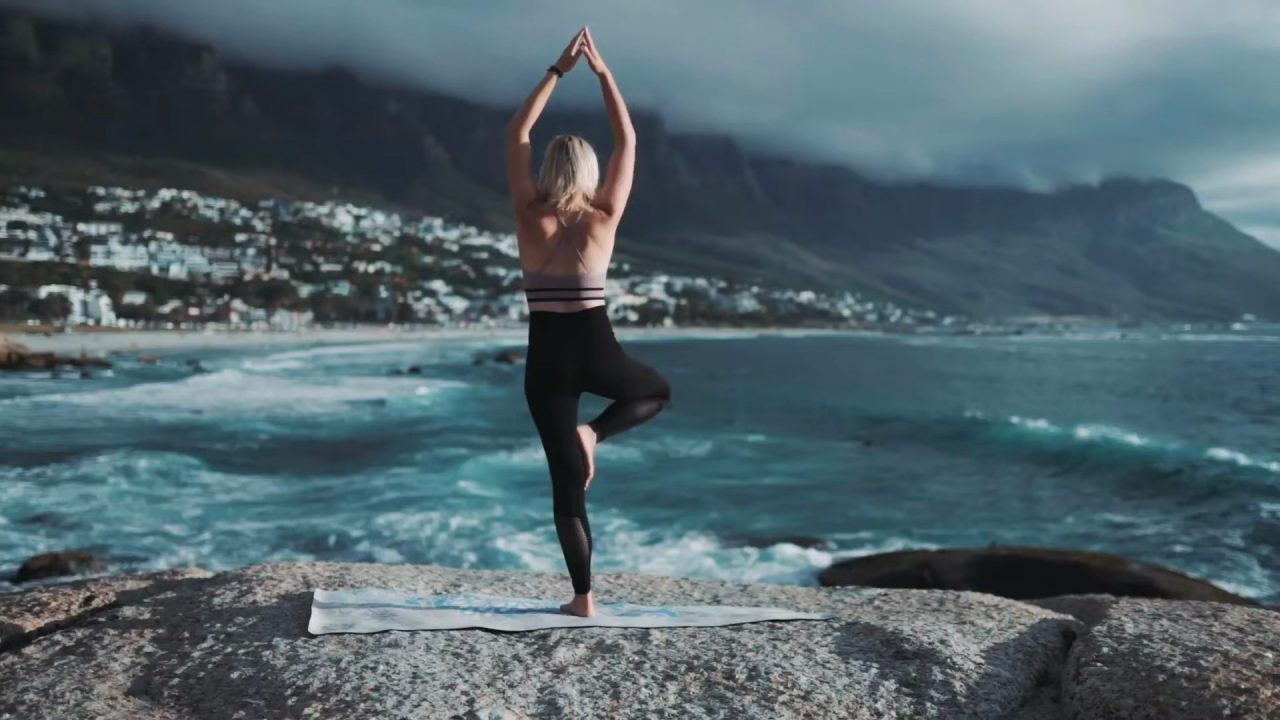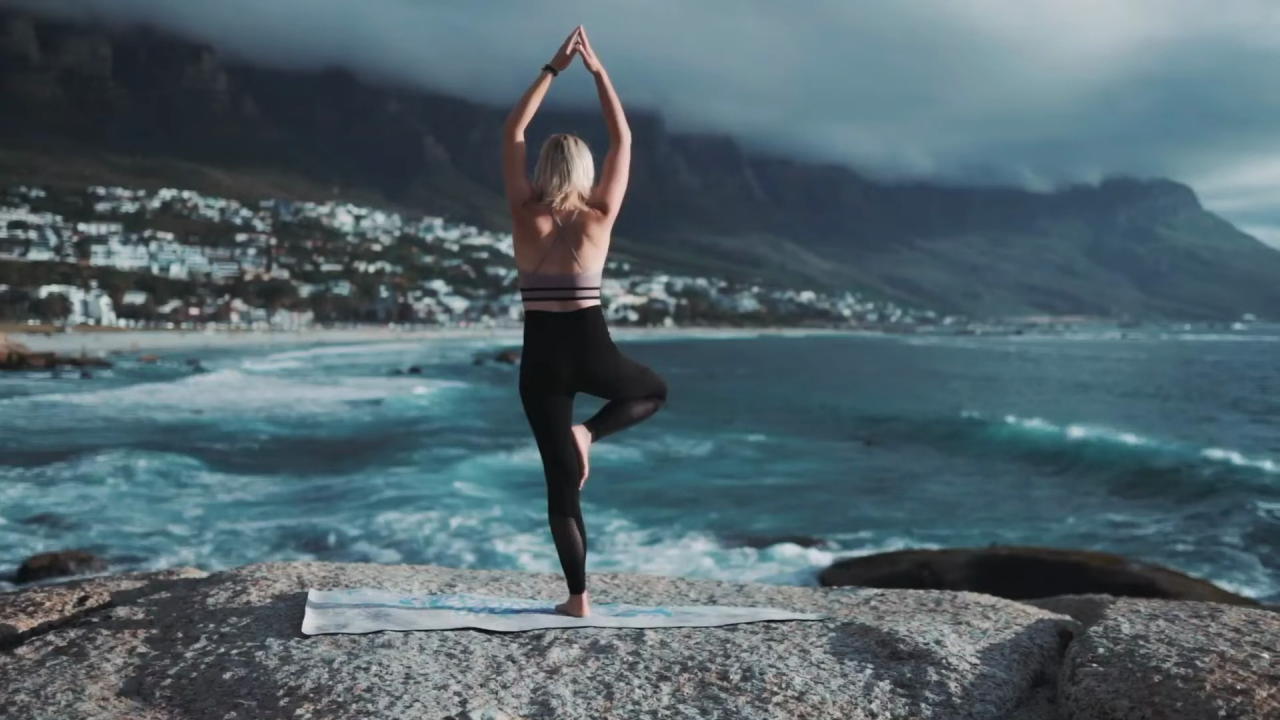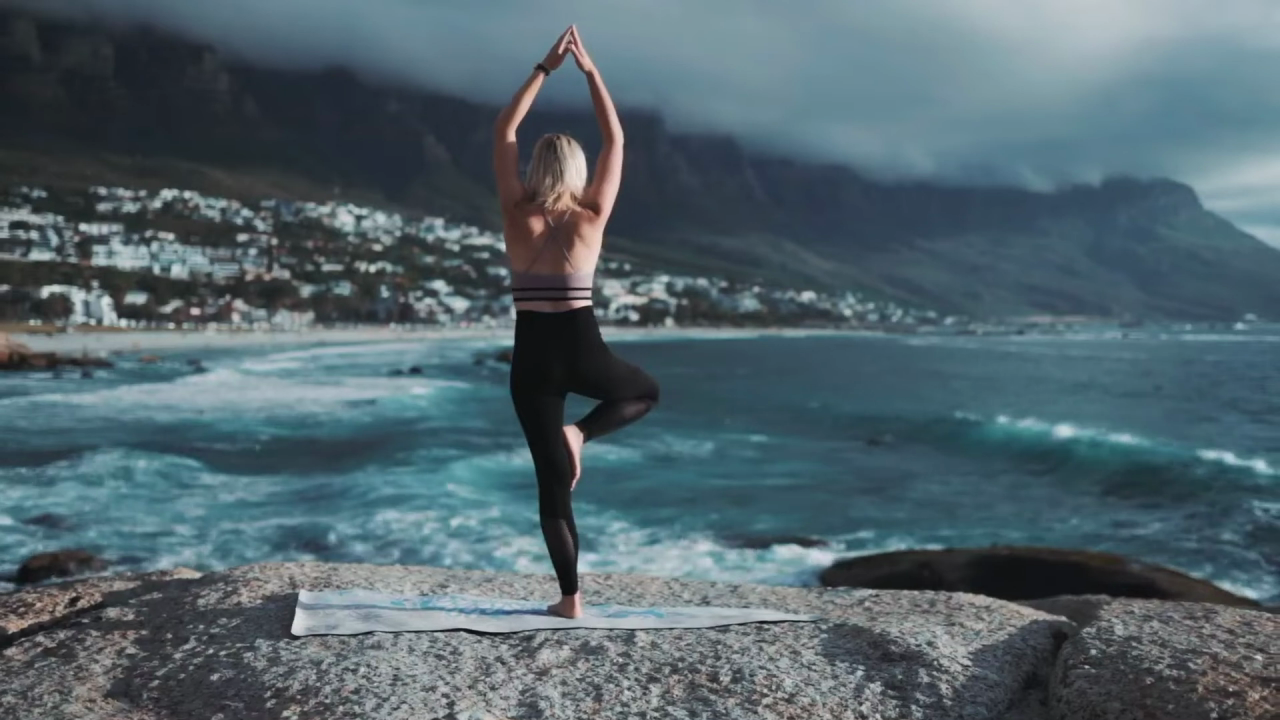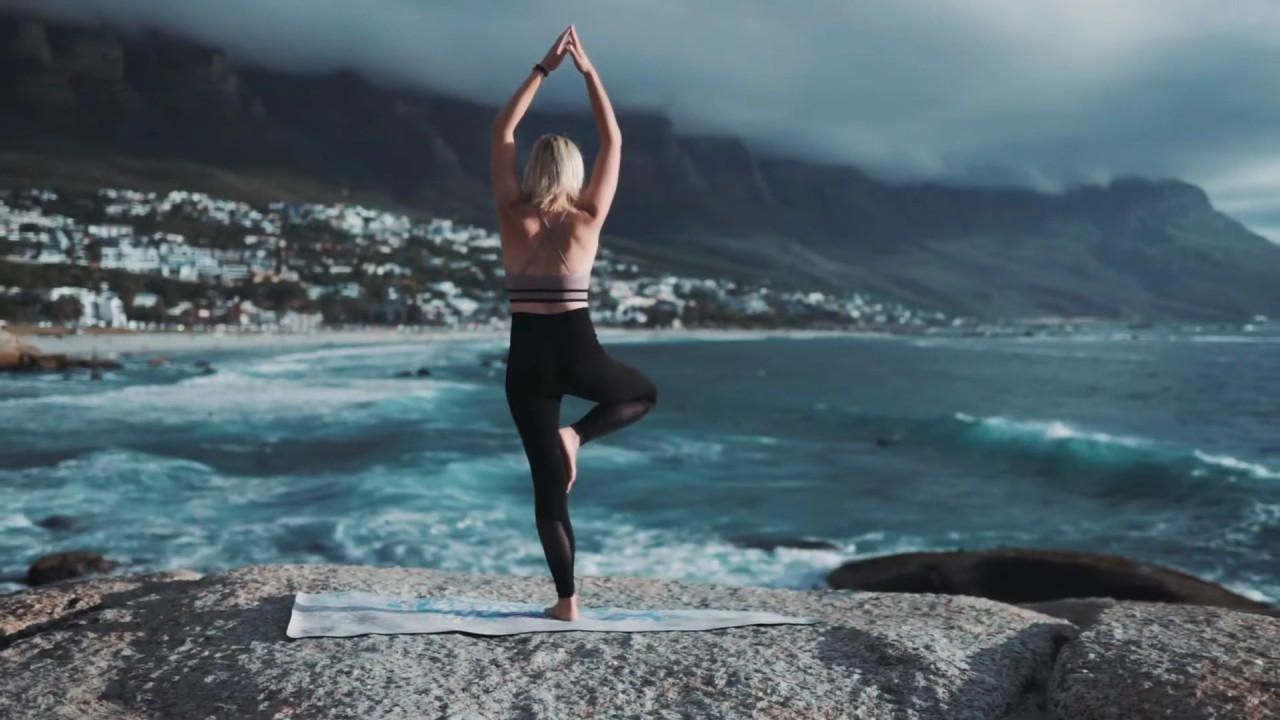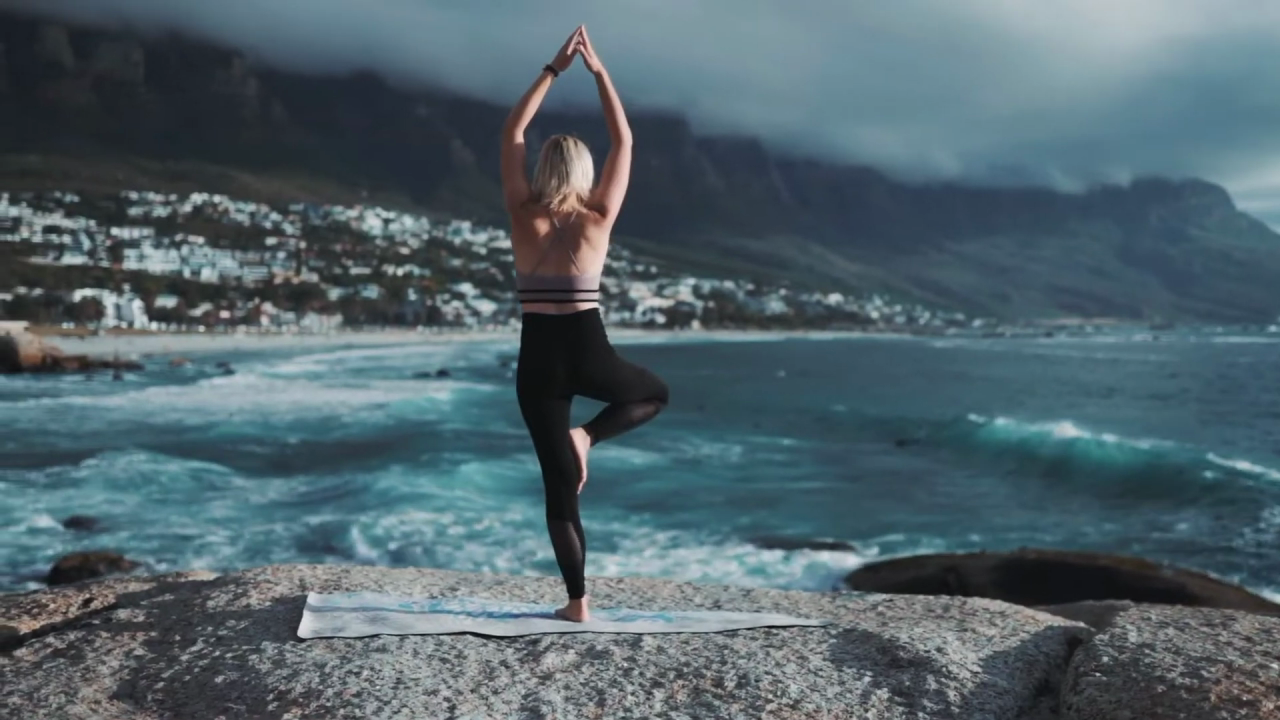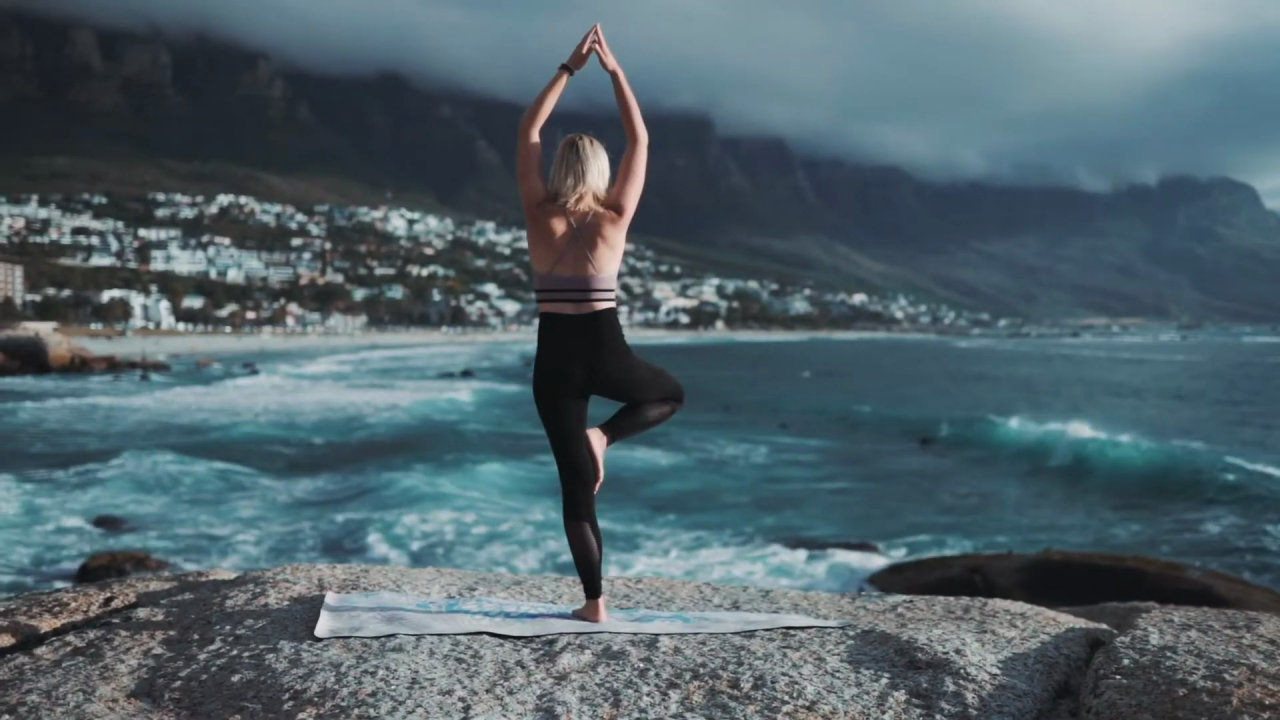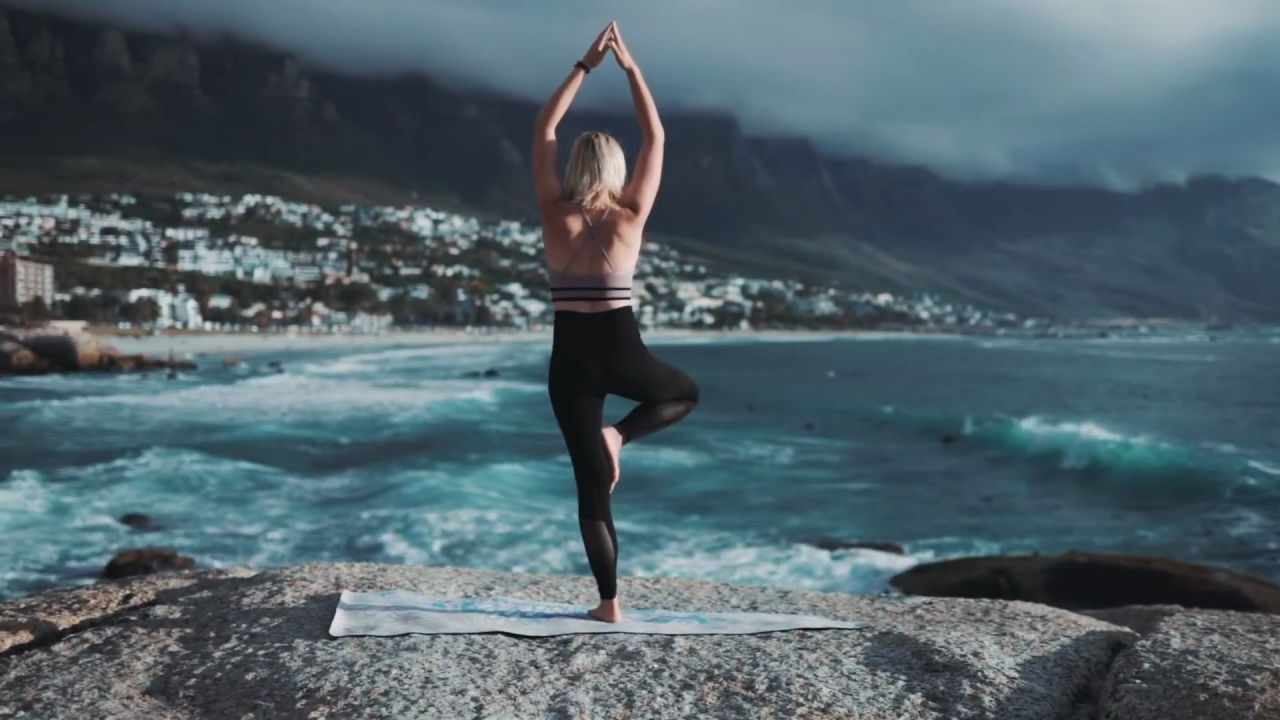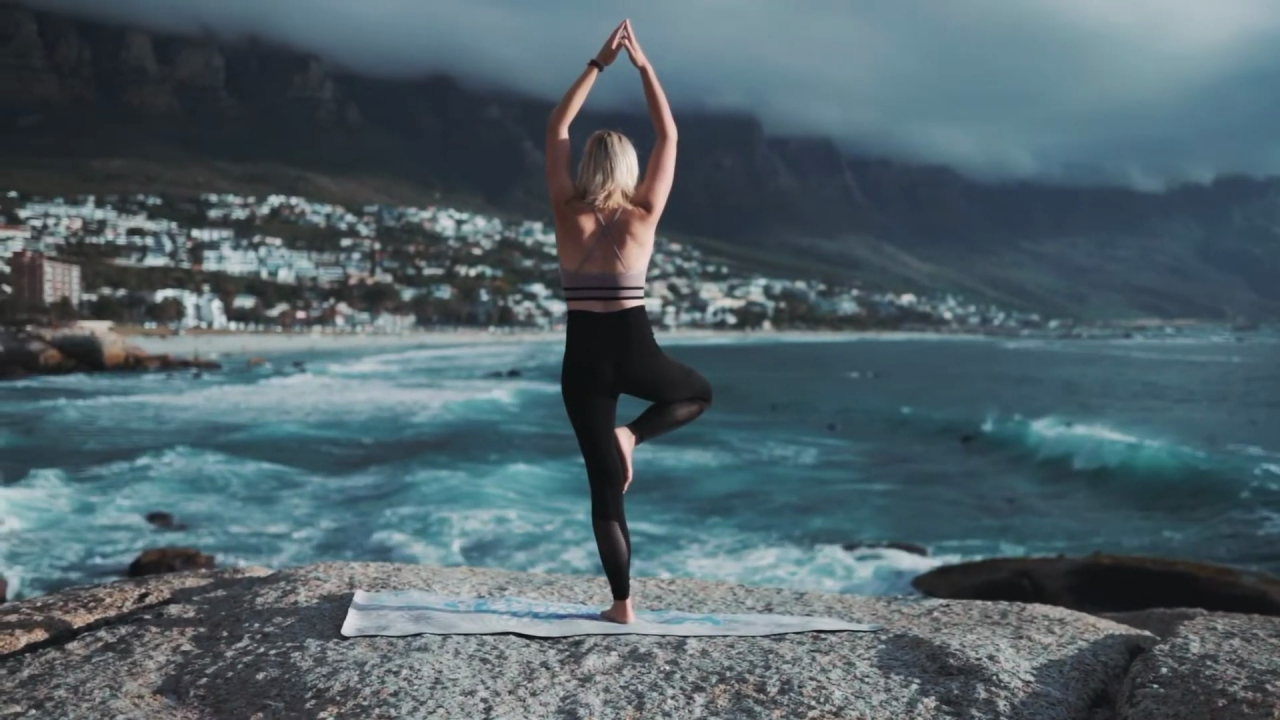
dt=0.3s
person 1, frame 1
left shoulder: (529, 216)
right shoulder: (604, 218)
left elbow: (517, 134)
right elbow: (627, 140)
left wrist: (558, 69)
right wrist: (601, 70)
left hip: (547, 359)
right hip: (596, 353)
left knee: (566, 483)
right knee: (657, 390)
left ankle: (583, 598)
right ankle: (594, 433)
person 1, frame 2
left shoulder: (524, 216)
right shoulder: (599, 217)
left elbow: (512, 132)
right elbow: (622, 138)
left wrist: (552, 69)
right wrist: (596, 69)
left hip: (541, 357)
right hip: (591, 351)
left knee: (561, 483)
right knee: (654, 391)
left ankle: (578, 599)
right ankle: (589, 433)
person 1, frame 3
left shoulder: (516, 215)
right shoulder: (592, 217)
left elbow: (504, 132)
right elbow: (615, 138)
left wrist: (545, 67)
right wrist: (588, 68)
left hip: (532, 359)
right hip: (583, 352)
left knee: (552, 484)
right knee: (646, 391)
left ankle: (570, 599)
right ankle: (580, 433)
person 1, frame 4
left shoulder: (513, 217)
right shoulder: (588, 219)
left elbow: (502, 133)
right elbow: (613, 140)
left wrist: (543, 69)
right wrist: (587, 70)
left hip: (527, 359)
right hip: (578, 354)
left knee: (548, 486)
right knee: (644, 393)
left ankle: (566, 602)
right ankle: (577, 435)
person 1, frame 5
left shoulder: (522, 217)
right shoulder: (598, 219)
left elbow: (512, 133)
right elbow: (624, 140)
left wrist: (553, 69)
right wrist: (597, 69)
left hip: (538, 360)
right hip: (588, 354)
left knee: (559, 487)
right knee: (655, 393)
left ankle: (577, 604)
right ankle: (587, 436)
person 1, frame 6
left shoulder: (539, 217)
right shoulder: (614, 219)
left elbow: (528, 132)
right elbow: (639, 138)
left wrist: (569, 68)
right wrist: (611, 68)
left hip: (554, 360)
right hip: (605, 355)
left knee: (575, 487)
right knee: (671, 393)
left ankle: (594, 603)
right ankle: (603, 436)
person 1, frame 7
left shoulder: (555, 215)
right shoulder: (631, 217)
left elbow: (544, 130)
right elbow: (656, 137)
left wrist: (585, 65)
right wrist: (629, 66)
left hip: (571, 359)
right hip: (621, 353)
left knee: (591, 487)
right knee: (686, 393)
left ankle: (609, 604)
right ankle: (619, 435)
person 1, frame 8
left shoulder: (568, 214)
right shoulder: (643, 216)
left elbow: (557, 129)
right elbow: (669, 135)
left wrist: (598, 63)
right wrist: (642, 64)
left hip: (583, 360)
right hip: (634, 353)
left knee: (604, 488)
right knee: (700, 392)
left ankle: (622, 605)
right ankle: (633, 435)
